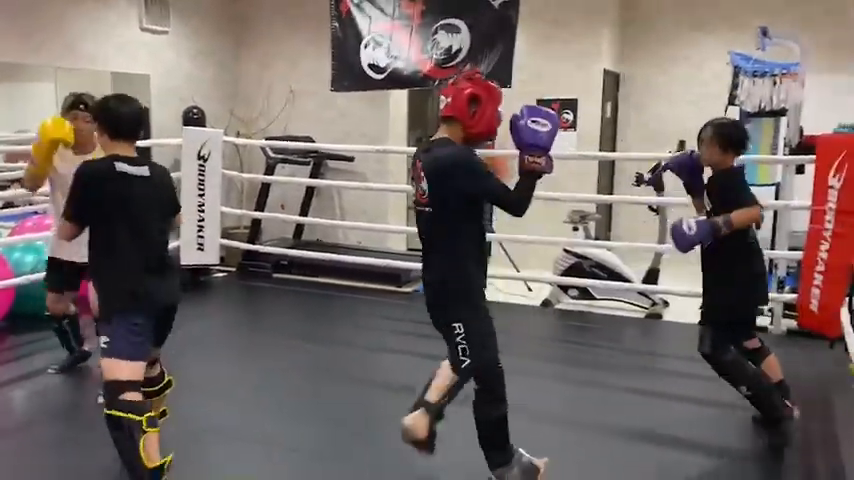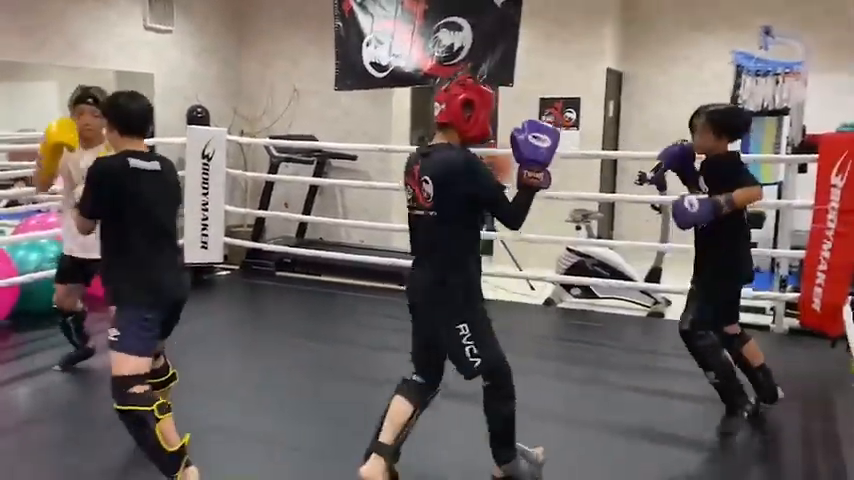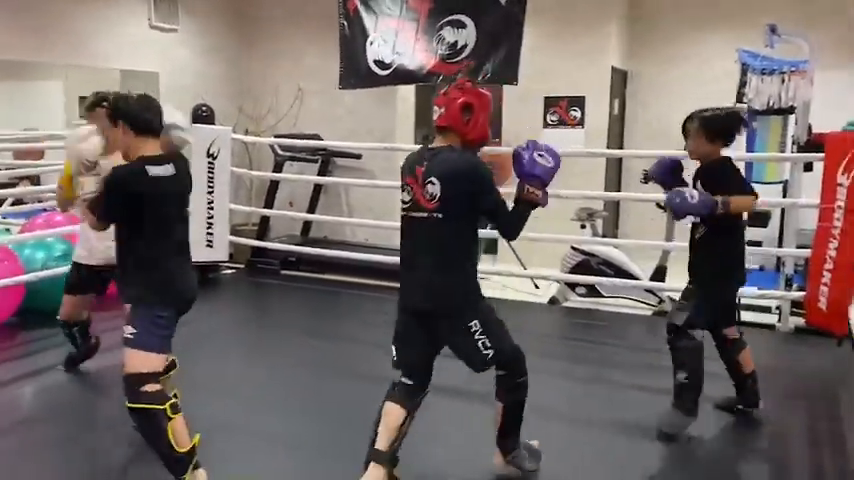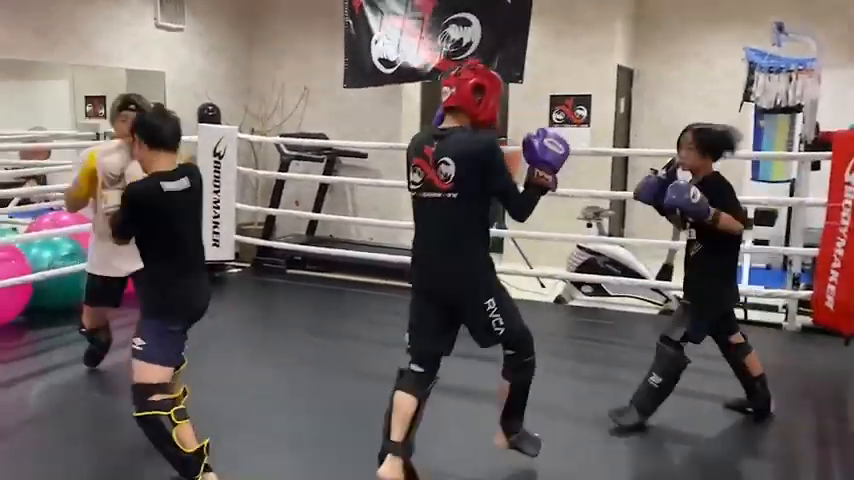
dt=0.1s
person 1, frame 1
left shoulder: (425, 152)
right shoulder: (459, 159)
right elbow: (514, 205)
right wrist: (531, 164)
left hip: (439, 279)
right hip: (457, 286)
left knee: (466, 355)
right knee: (488, 376)
left ankle: (422, 416)
person 1, frame 2
left shoulder: (417, 160)
right shoulder: (464, 164)
right elbow: (511, 218)
right wrist: (530, 183)
left hip: (424, 287)
right hip: (453, 293)
left knee: (425, 376)
right knee: (497, 376)
person 1, frame 3
left shoulder: (411, 164)
right shoulder: (470, 167)
right elbow: (509, 228)
right wrist: (528, 198)
left hip: (413, 292)
right hip: (455, 293)
left knee: (410, 379)
right knee: (512, 365)
person 1, frame 4
left shoulder: (417, 145)
right shoulder: (482, 148)
right elbow: (519, 210)
right wrist: (539, 182)
left hip: (426, 276)
right hip: (470, 276)
left knee: (419, 367)
right knee: (519, 348)
right ankle: (511, 431)
person 2, frame 1
left shoulder: (92, 173)
right shoulder: (160, 176)
left elbow: (67, 231)
left hip: (127, 298)
right hip: (164, 293)
left knee: (122, 396)
right knee: (146, 360)
right ankle: (149, 428)
person 2, frame 2
left shoulder: (105, 169)
right shoulder: (166, 168)
left elbow: (84, 226)
left wrist: (86, 199)
left hip: (139, 293)
right hip: (173, 286)
left knee: (130, 389)
right knee: (150, 351)
right ankle: (162, 429)
person 2, frame 3
left shoulder: (122, 179)
right shoulder: (179, 164)
left elbow: (98, 221)
left wrist: (94, 198)
left hip: (153, 290)
right hip: (181, 283)
left knee: (141, 387)
right knee: (155, 343)
right ankle: (164, 412)
person 2, frame 4
left shoulder: (139, 194)
right shoulder: (192, 176)
left elbow: (119, 237)
left wrist: (114, 215)
left hip: (166, 302)
right hip: (195, 292)
left knee: (149, 397)
right knee: (167, 349)
right ankle: (177, 408)
person 3, frame 1
left shoulder: (728, 178)
right shoulder: (720, 179)
left elbow: (752, 212)
right elbow: (709, 216)
left wrist: (716, 225)
right wrist: (694, 187)
left hip: (732, 279)
right hip: (737, 276)
left knee: (715, 349)
right knee: (746, 341)
left ankle: (776, 413)
right ankle: (781, 403)
person 3, frame 2
left shoulder: (727, 163)
right shoulder: (711, 165)
left elbow: (754, 191)
right elbow: (704, 202)
left wrist: (716, 204)
right wrist: (686, 176)
left hip: (723, 264)
right hip: (720, 261)
left knee: (694, 330)
right knee: (726, 327)
left ankle: (735, 402)
right ankle: (765, 389)
person 3, frame 3
left shoulder: (724, 170)
right shoulder: (704, 171)
left elbow: (749, 201)
right elbow: (699, 214)
left wrist: (711, 203)
right wrist: (674, 188)
left hip: (718, 269)
right hip: (711, 267)
left knee: (682, 329)
right knee: (726, 330)
left ankle: (684, 408)
right ankle: (747, 398)
person 3, frame 4
left shoulder: (716, 186)
right shoulder: (695, 184)
left elbow: (737, 225)
right elbow: (687, 223)
left wrist: (706, 212)
right wrist: (663, 205)
left hip: (712, 280)
right hip: (706, 277)
left knee: (672, 341)
right knee: (728, 336)
left ankle: (641, 410)
right ankle: (760, 400)
person 4, frame 1
right shoulder: (52, 148)
right elbow: (30, 184)
right wrist: (43, 148)
right hip: (64, 245)
right knee: (56, 305)
right ankle: (77, 350)
person 4, frame 2
right shoulder: (62, 146)
right elbow: (41, 185)
right wrist: (49, 151)
right hip: (77, 241)
right knee: (63, 300)
right ankle: (81, 346)
person 4, frame 3
right shoulder: (79, 150)
right elbow: (63, 204)
right wrist: (68, 181)
right hip: (92, 249)
right knee: (68, 313)
right ankle: (85, 345)
person 4, frame 4
right shoulder: (96, 156)
right elbow: (71, 205)
right wrist: (86, 177)
right hip: (106, 256)
right knee: (90, 323)
right ankle: (100, 344)
